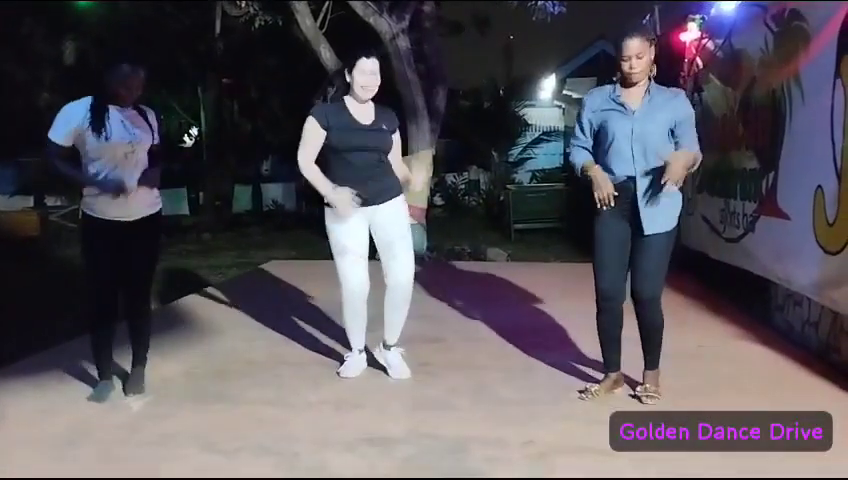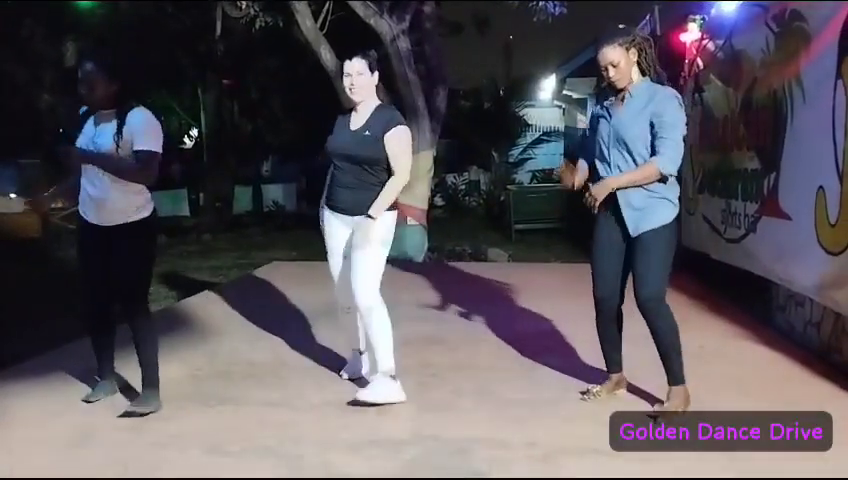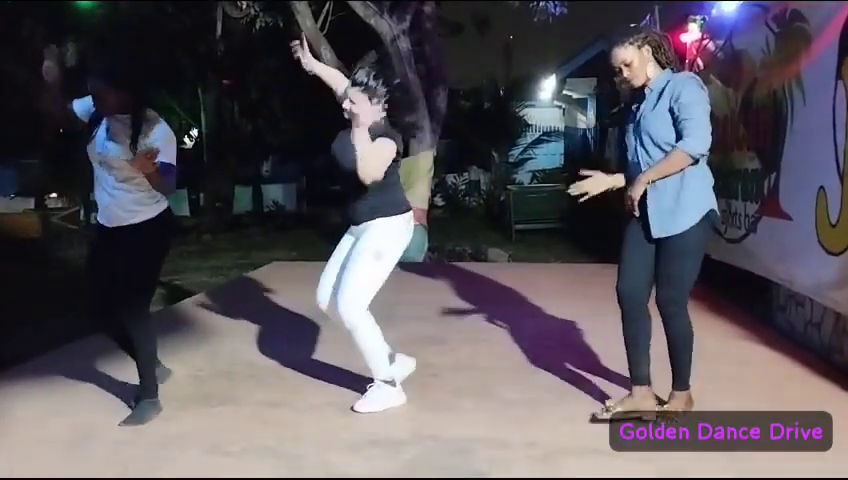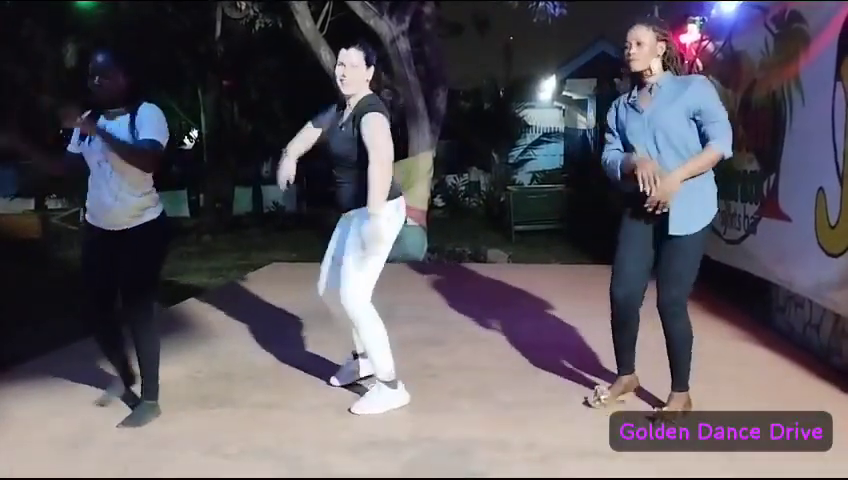
dt=0.5s
person 1, frame 1
left shoulder: (674, 100)
right shoulder: (597, 101)
left elbow: (690, 148)
right elbow: (578, 148)
left wrist: (685, 159)
right wrist: (594, 173)
left hip: (656, 208)
right hip: (611, 204)
left knee: (646, 295)
right knee: (608, 294)
left ankle: (651, 373)
right ankle: (612, 373)
person 1, frame 2
left shoulder: (663, 99)
right shoulder: (603, 109)
left elbow: (667, 163)
right elbow: (592, 156)
left wrist: (609, 182)
right wrist: (577, 174)
left hip: (653, 214)
right hip: (610, 212)
left knee: (650, 297)
right knee: (605, 298)
left ankle: (678, 388)
right ankle: (615, 375)
person 1, frame 3
left shoulder: (683, 86)
right shoulder: (639, 106)
left elbow: (695, 145)
left wrist: (643, 179)
right wrist: (609, 180)
left hip: (684, 211)
right hip: (645, 212)
left knee: (671, 302)
right knee: (629, 294)
left ankle: (682, 392)
right ankle: (641, 391)
person 1, frame 4
left shoulder: (695, 89)
right shoulder: (621, 107)
left elbow: (721, 142)
right elbow: (610, 159)
left wrist: (676, 177)
right wrist: (635, 164)
left hip: (686, 208)
right hip: (641, 207)
left knee: (671, 301)
right knee: (623, 296)
left ankle: (680, 393)
right ankle: (625, 376)
person 2, frame 1
left shoulder: (147, 116)
right shoulder: (78, 112)
right elbow: (53, 159)
left wrist: (155, 172)
right wrist: (96, 182)
left hip: (145, 219)
right hip: (100, 221)
left knee: (137, 298)
right knee: (103, 299)
left ankle: (138, 368)
right ankle: (104, 377)
person 2, frame 2
left shoulder: (139, 119)
right shoulder: (88, 117)
left elbow: (144, 172)
left wrist: (91, 156)
right wrist: (57, 193)
left hip: (132, 225)
right hip: (91, 224)
left knee: (133, 304)
right knee: (94, 302)
left ankle: (150, 391)
right ankle: (106, 378)
person 2, frame 3
left shoulder: (155, 129)
right shoulder: (96, 113)
left elbow: (167, 186)
right elbow: (61, 113)
left wrist: (148, 170)
right wrist: (52, 82)
left hip: (146, 228)
right hip: (108, 227)
left knee: (131, 309)
right knee: (101, 305)
left ankle: (149, 396)
right ankle: (152, 367)
person 2, frame 4
left shoulder: (148, 114)
right shoulder: (88, 119)
left elbow: (147, 161)
right elbow: (64, 165)
left wrist: (95, 130)
left hip: (141, 228)
right hip: (99, 228)
left knee: (138, 311)
right knee: (96, 307)
left ankle: (149, 398)
right ankle: (123, 376)
person 3, frame 1
left shoulder: (388, 118)
right shoulder: (325, 113)
left elbow: (395, 162)
right elbow: (305, 159)
left wrist: (410, 177)
right wrist: (331, 192)
left hip: (389, 204)
right hip: (345, 211)
left knee: (402, 276)
right knee: (355, 286)
left ankle: (388, 347)
right ankle: (356, 352)
person 3, frame 2
left shoulder: (391, 120)
right shoulder: (342, 120)
left elbow: (402, 173)
left wrist: (374, 216)
right wrist: (322, 207)
left hip: (373, 217)
right hip: (336, 216)
left knee: (365, 291)
right knee: (346, 292)
left ankle: (388, 378)
right ankle: (363, 355)
person 3, frame 3
left shoulder: (385, 136)
right shoulder: (358, 114)
left elbow: (369, 174)
right elbow: (338, 79)
left wrist: (361, 132)
right wrist: (309, 63)
left hip: (386, 226)
right hip: (360, 227)
left knee: (349, 305)
right knee: (326, 299)
left ankle: (388, 386)
right ankle: (391, 360)
person 3, frame 4
left shoulder: (371, 110)
right shoulder: (341, 107)
left elbow: (382, 159)
right elbow: (312, 130)
left wrist: (374, 217)
right wrist: (289, 156)
left hip: (377, 213)
right hip: (354, 213)
left knee: (354, 298)
right knee: (329, 290)
left ankle: (390, 386)
right ankle: (365, 356)
